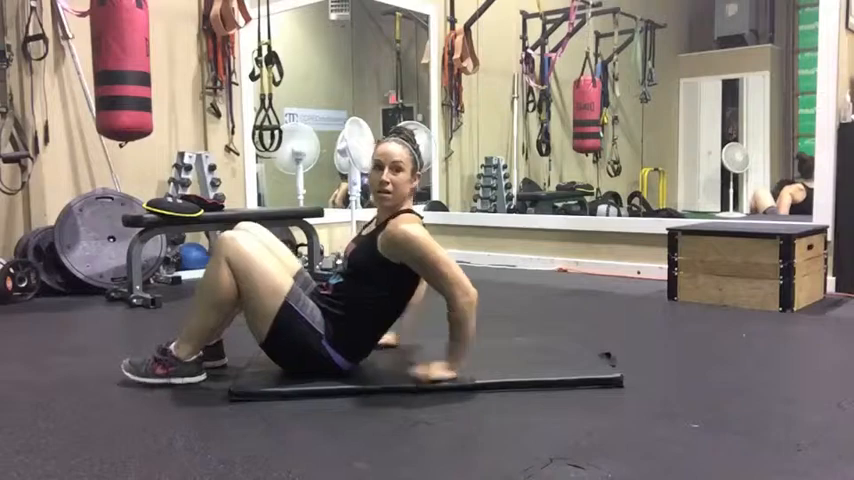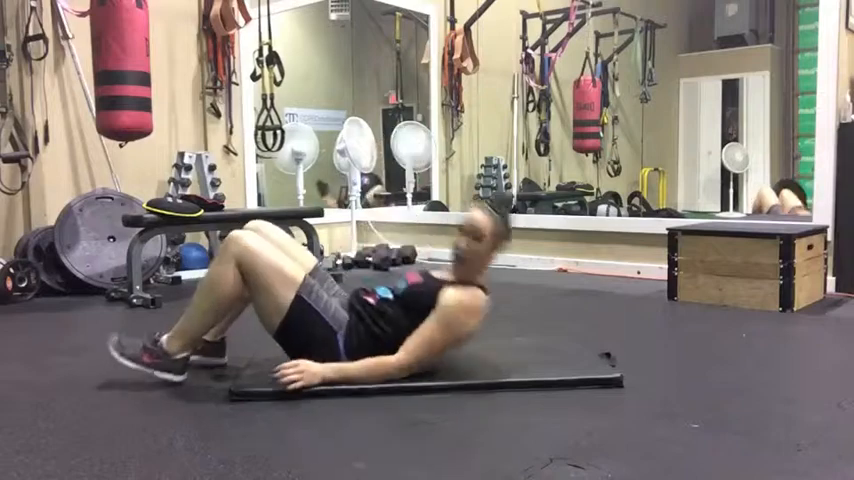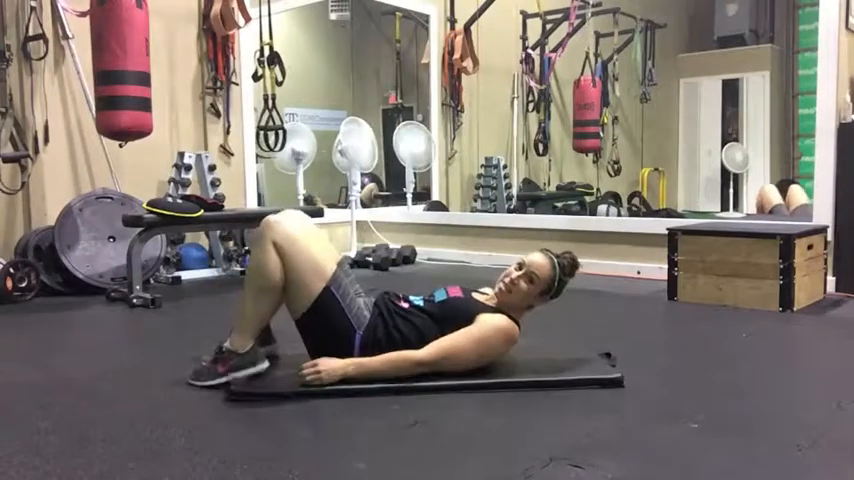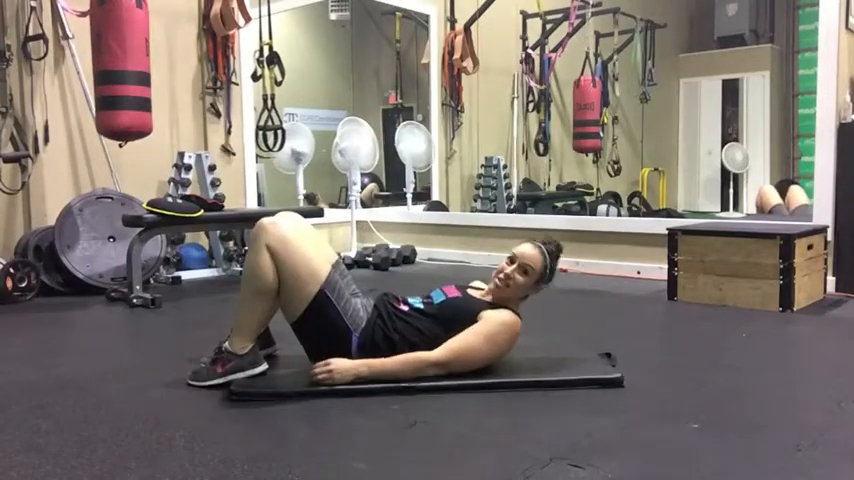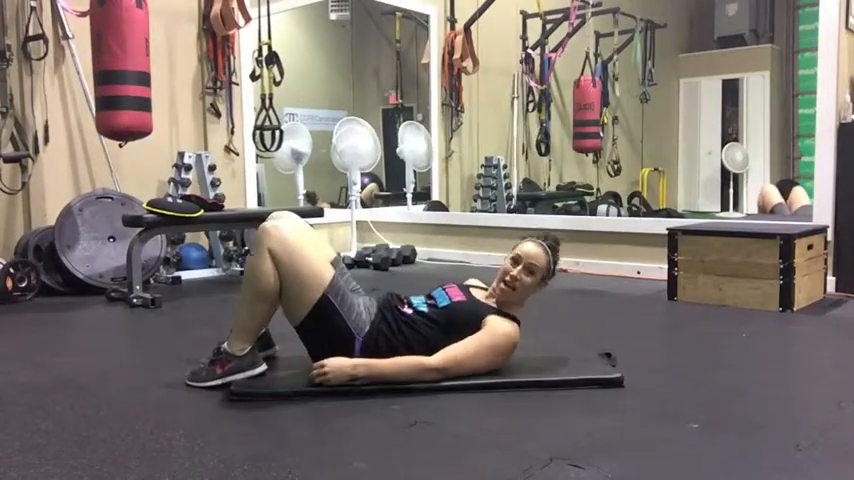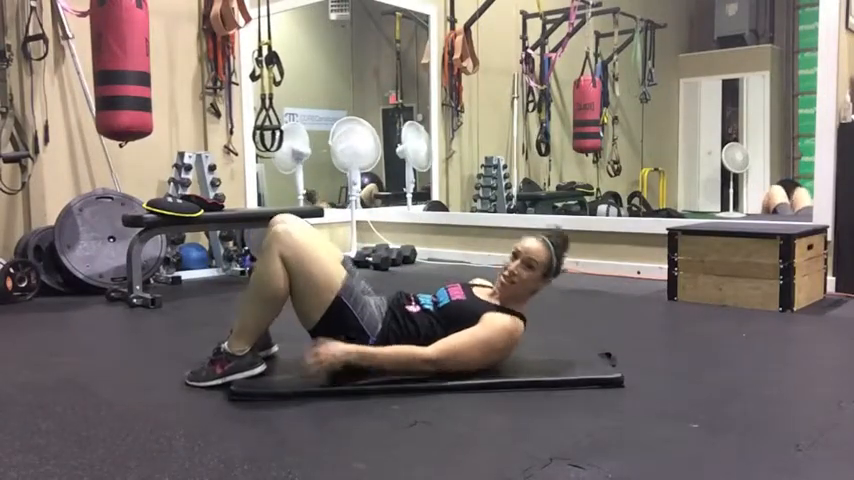
dt=0.4s
person 1, frame 1
left shoulder: (402, 231)
right shoulder: (382, 221)
left elbow: (464, 295)
right elbow: (414, 277)
left wrist: (451, 364)
right wrist: (384, 331)
left hip: (323, 349)
right hip: (318, 313)
left knee: (230, 245)
right knee: (246, 231)
left ankle: (183, 358)
right ankle: (207, 345)
person 1, frame 2
left shoulder: (466, 301)
right shoulder: (453, 276)
left elbow: (401, 362)
left wrist: (325, 370)
left hip: (342, 342)
right hip: (347, 311)
left knee: (240, 245)
right knee: (258, 231)
left ankle: (171, 352)
right ankle: (210, 340)
person 1, frame 3
left shoulder: (501, 327)
right shoulder: (488, 298)
left elbow: (424, 360)
left wrist: (346, 367)
left hip: (357, 338)
right hip: (371, 312)
left knee: (275, 230)
right knee: (291, 221)
left ankle: (240, 351)
right ankle: (255, 330)
person 1, frame 4
left shoulder: (503, 322)
right shoulder: (479, 290)
left elbow: (436, 362)
left wrist: (356, 368)
left hip: (355, 340)
right hip: (365, 314)
left knee: (269, 233)
right knee: (285, 222)
left ankle: (240, 354)
right ankle: (256, 336)
person 1, frame 5
left shoulder: (504, 331)
right shoulder: (476, 287)
left elbow: (434, 367)
left wrist: (354, 367)
left hip: (358, 340)
right hip: (368, 312)
left knee: (272, 237)
right knee: (281, 221)
left ankle: (238, 355)
right ankle: (255, 337)
person 1, frame 6
left shoulder: (506, 327)
right shoulder: (483, 287)
left elbow: (429, 359)
left wrist: (349, 353)
left hip: (370, 337)
right hip: (378, 310)
left knee: (283, 240)
right knee: (284, 225)
left ankle: (238, 354)
right ankle: (255, 337)
